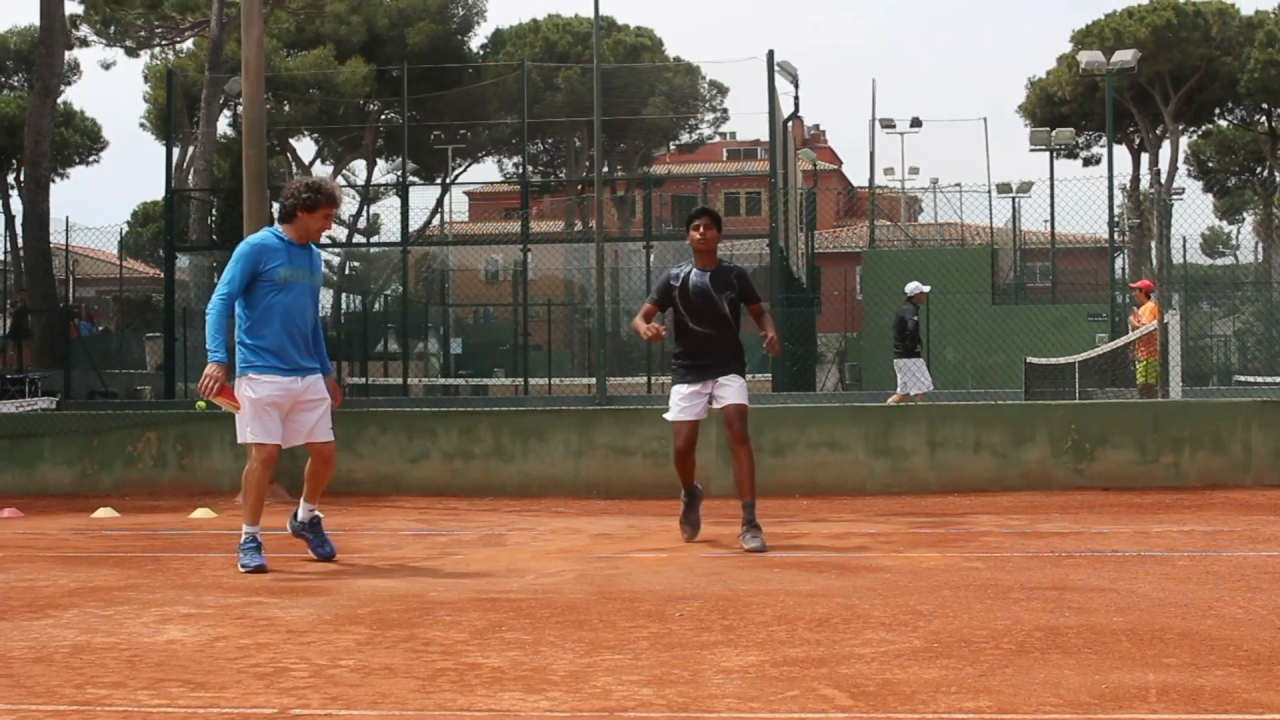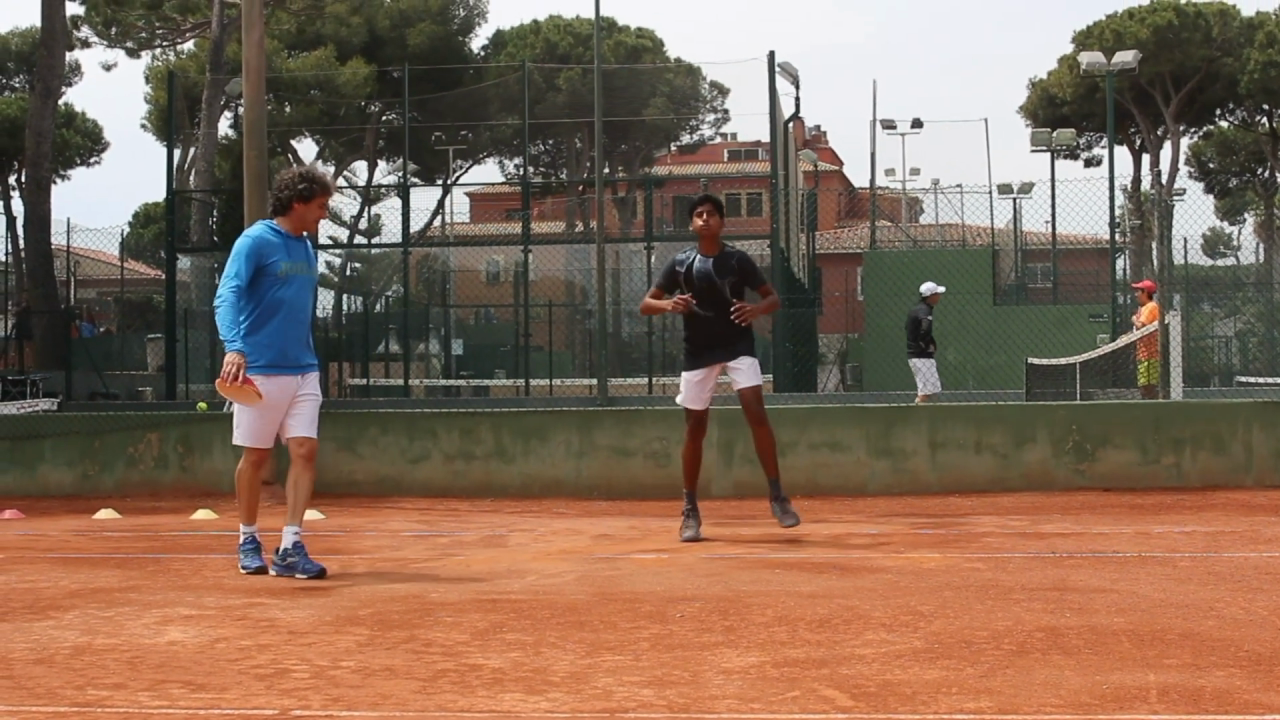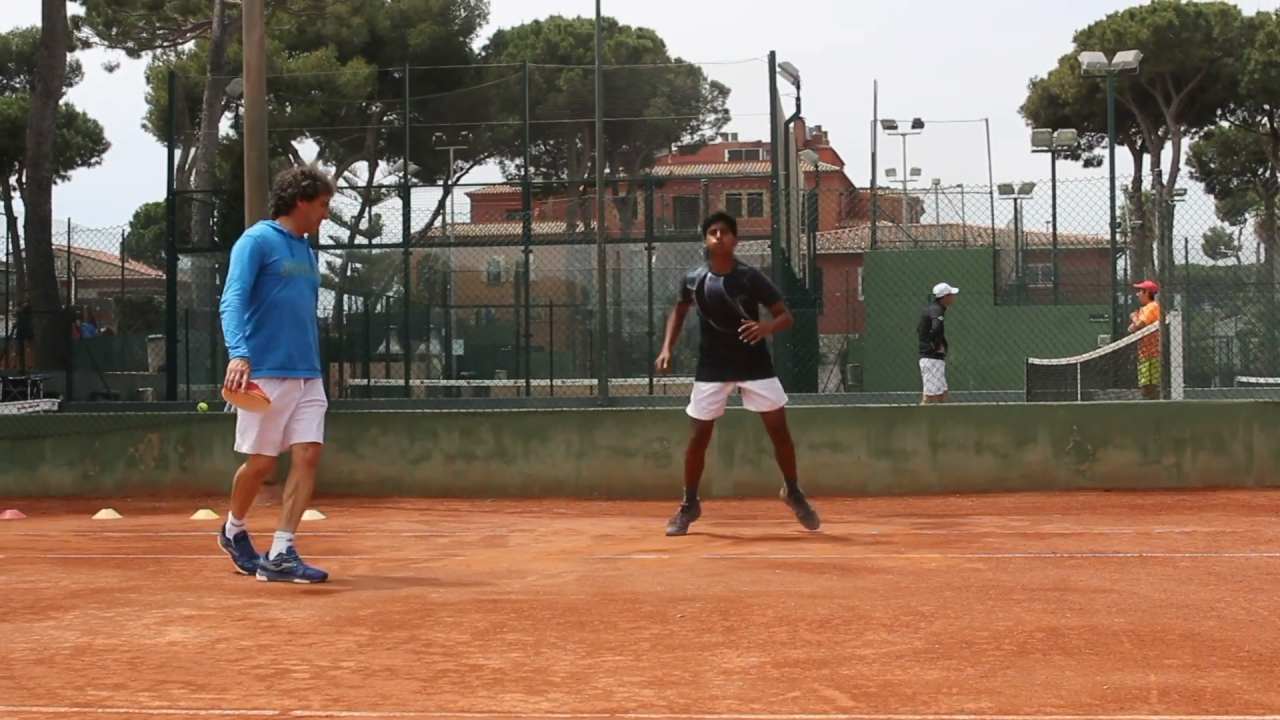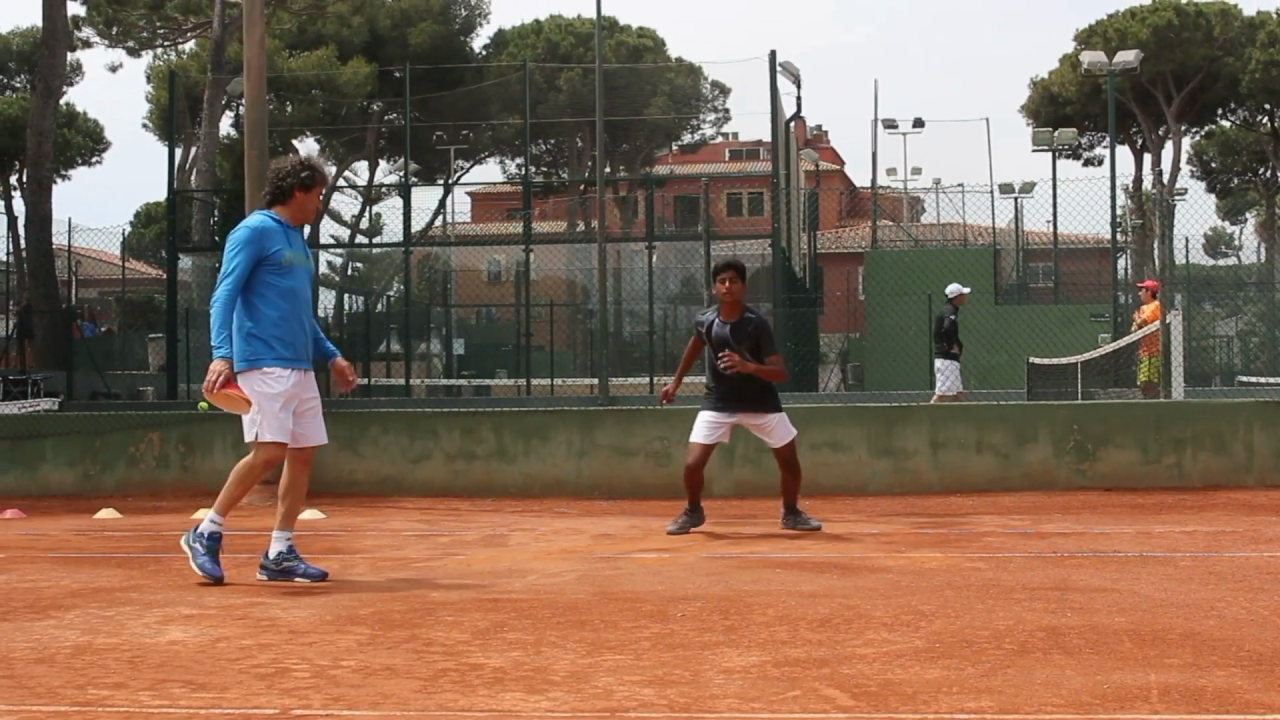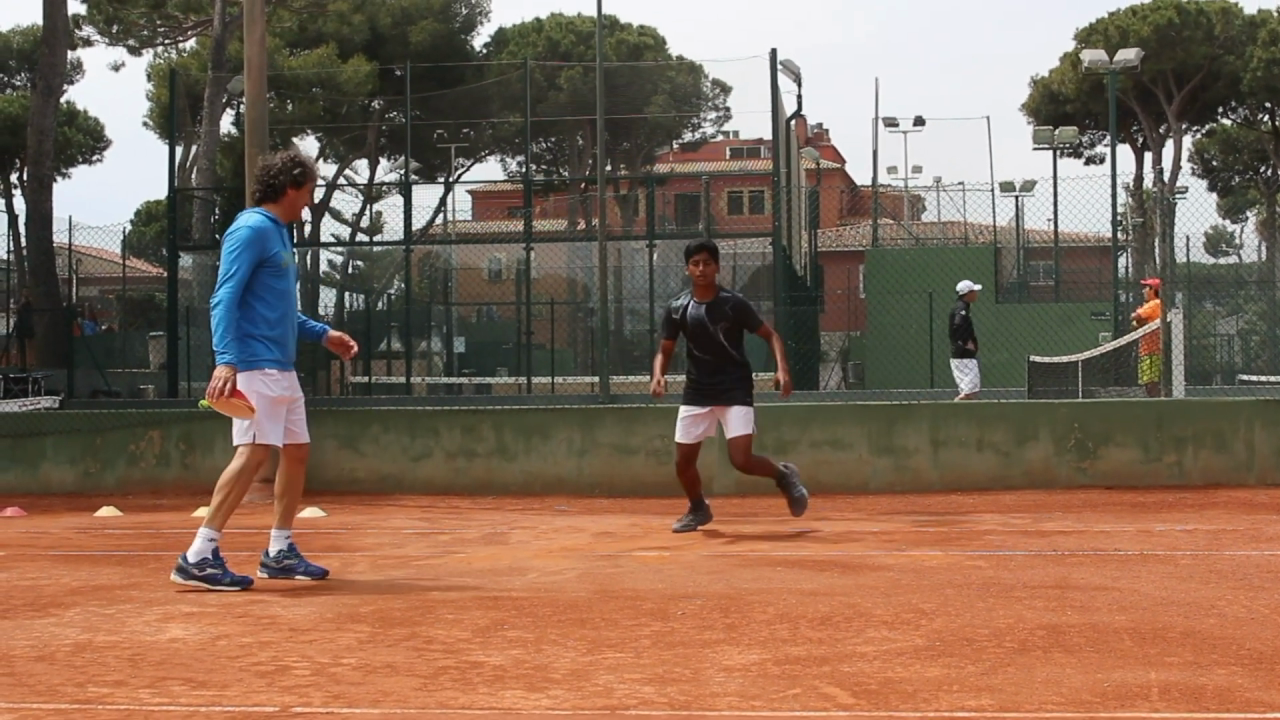
dt=0.2s
person 1, frame 1
left shoulder: (314, 258)
right shoulder: (256, 248)
right elbow: (220, 303)
left wrist: (327, 370)
right wrist: (217, 358)
left hip: (307, 375)
right hip: (261, 373)
left knee: (324, 451)
right knee: (264, 454)
left ankle: (306, 516)
right ankle: (249, 540)
person 1, frame 2
left shoulder: (307, 249)
right shoulder: (255, 241)
right elbow: (227, 296)
right wrist: (234, 347)
left hip: (304, 371)
right hip: (261, 371)
left knee: (305, 452)
right knee: (256, 455)
left ankle: (290, 548)
right ankle: (248, 540)
person 1, frame 3
left shoulder: (307, 252)
right shoulder: (256, 241)
right elbow: (232, 301)
right wrist: (238, 353)
left hip: (308, 376)
right hip: (265, 374)
left knee: (306, 457)
right knee: (261, 463)
left ankle: (280, 553)
right ankle: (235, 528)
person 1, frame 4
left shoulder: (298, 241)
right shoulder: (254, 231)
right elbow: (224, 296)
left wrist: (331, 355)
right wrist: (221, 354)
left hip: (300, 368)
right hip: (263, 365)
left knee: (302, 456)
right knee: (270, 453)
left ankle: (279, 552)
right ankle: (206, 531)
person 1, frame 5
left shoulder: (278, 233)
right shoulder: (251, 229)
right elbow: (224, 300)
left wrist: (323, 334)
right wrist: (224, 360)
left hip: (280, 366)
right hip: (255, 365)
left knee: (296, 453)
right knee: (253, 453)
left ankle: (280, 551)
right ankle: (199, 555)
person 2, frame 1
left shoulder: (736, 275)
right shoulder: (674, 277)
left elbow: (759, 312)
right elbow: (641, 318)
left wrist: (769, 331)
right wrist: (646, 329)
left hip: (728, 367)
right hip: (688, 369)
left knee: (738, 433)
right knee: (683, 446)
left ankle: (749, 522)
right ankle: (690, 495)
person 2, frame 2
left shoulder: (739, 260)
right shoulder: (679, 263)
left elbow: (773, 297)
right elbow: (645, 304)
left wrist: (756, 309)
right wrist: (667, 305)
left hip: (738, 347)
right hip: (698, 353)
left knee: (756, 414)
right knee: (695, 430)
left ankle: (777, 495)
right ankle: (690, 507)
person 2, frame 3
left shoulder: (751, 277)
right shoulder: (693, 279)
left elbow: (786, 316)
right elbow: (679, 310)
left wrist: (767, 326)
right wrist: (666, 348)
left hip: (754, 364)
right hip: (713, 367)
left knee: (779, 431)
right knee: (698, 438)
left ankle: (793, 492)
right ankle: (689, 504)
person 2, frame 4
left shoulder: (757, 324)
right shoulder: (704, 320)
left elbow: (781, 373)
left wrist: (749, 366)
right wrist: (675, 382)
left hip: (760, 401)
right hip: (719, 401)
left knee: (789, 462)
right knee: (693, 465)
left ankle: (791, 512)
right ankle: (693, 511)
person 2, frame 5
left shoulder: (735, 304)
right shoulder: (676, 308)
left elbow: (771, 335)
right elbow: (664, 351)
left wrist: (782, 369)
right wrist: (657, 377)
left hip: (735, 389)
right hip: (697, 392)
left knee: (742, 460)
right knee: (684, 464)
left ankle: (783, 475)
right ankle: (699, 508)
